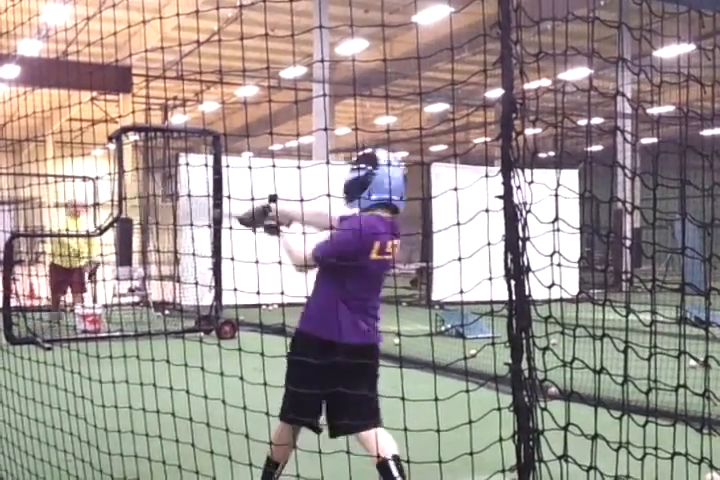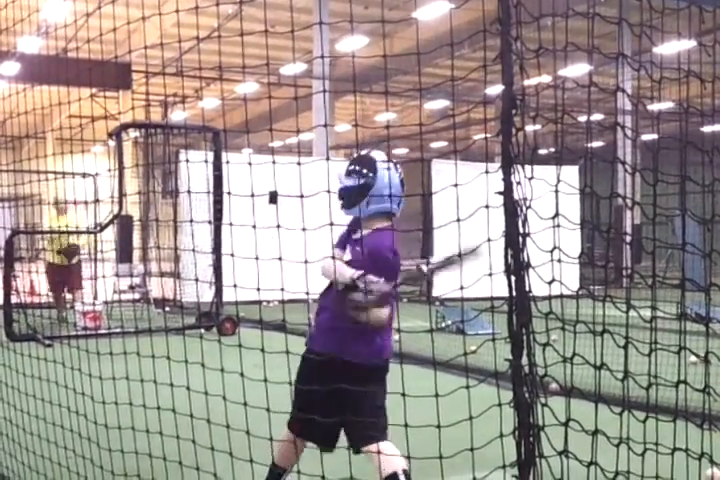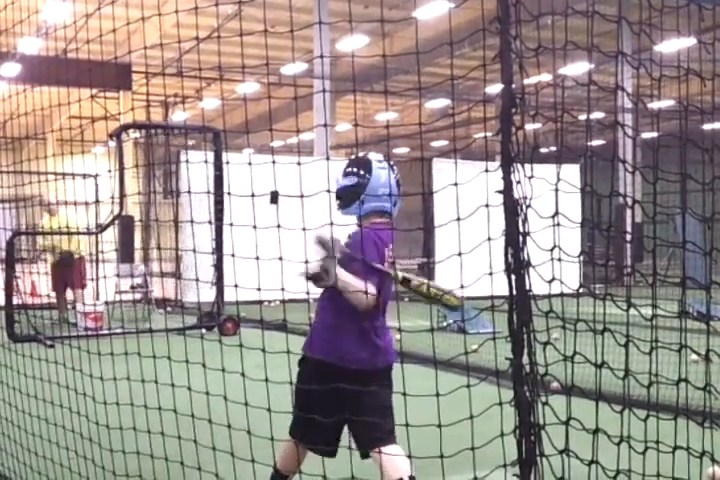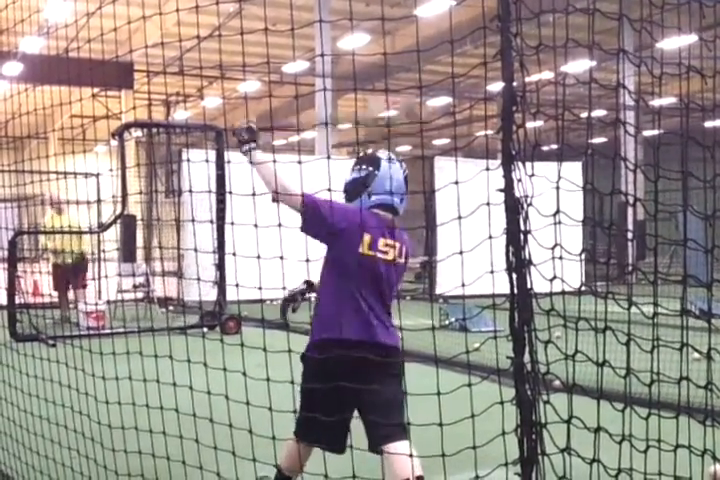
dt=0.3s
person 1, frame 1
left shoulder: (360, 228)
right shoulder: (389, 226)
left elbow: (306, 261)
right elbow: (330, 221)
left wrist: (281, 231)
right wrist: (278, 211)
left hip: (322, 337)
right hip: (361, 342)
left knee: (291, 418)
right knee: (368, 426)
person 1, frame 2
left shoulder: (380, 248)
right shoulder: (358, 228)
left elbow: (379, 319)
right elbow: (329, 267)
left wrist: (368, 302)
right wrist: (355, 277)
left hip: (358, 357)
left knee: (299, 429)
right knee: (375, 439)
person 1, frame 3
left shoulder: (371, 238)
right shoulder: (374, 235)
left elbow: (365, 299)
right elbow: (337, 280)
left wrist: (332, 270)
right wrist: (321, 272)
left hip: (331, 356)
right hip: (370, 357)
left knee: (302, 434)
right knee: (383, 442)
person 1, frame 4
left shoulder: (349, 221)
right shoulder: (401, 242)
left elbow: (292, 197)
left wrist: (251, 150)
right wrist: (317, 287)
left hip: (334, 348)
right hip: (381, 350)
left knee: (307, 433)
right knee: (394, 439)
person 2, frame 1
left shoulder: (87, 224)
right shoulder: (61, 220)
left elbow: (93, 243)
right elbow: (58, 236)
left wrist: (93, 260)
right wrist: (73, 245)
left hip: (77, 265)
right hip: (58, 263)
left knee: (78, 292)
right knee: (56, 292)
right ankle: (56, 314)
person 2, frame 2
right shoulder: (49, 218)
left wrist: (76, 244)
right wrist: (62, 231)
left hip: (72, 260)
right hip: (54, 261)
left knee: (76, 289)
right knee: (57, 291)
right ankle: (61, 314)
person 2, frame 3
left shoulder: (68, 217)
right shoulder: (45, 222)
left elbow: (76, 235)
right elbow: (41, 241)
left wrist: (70, 251)
right wrist: (48, 244)
left hip: (74, 258)
right hip: (57, 261)
left knee: (77, 287)
right knee: (59, 290)
right ankle: (63, 315)
person 2, frame 4
left shoulder: (73, 217)
right shoulder: (47, 220)
left elbow: (82, 235)
right elbow: (44, 239)
left wrist: (81, 254)
right wrist: (51, 247)
left hip: (75, 259)
right hip: (58, 261)
left knee: (78, 287)
right knee: (61, 290)
right ankle: (65, 315)
